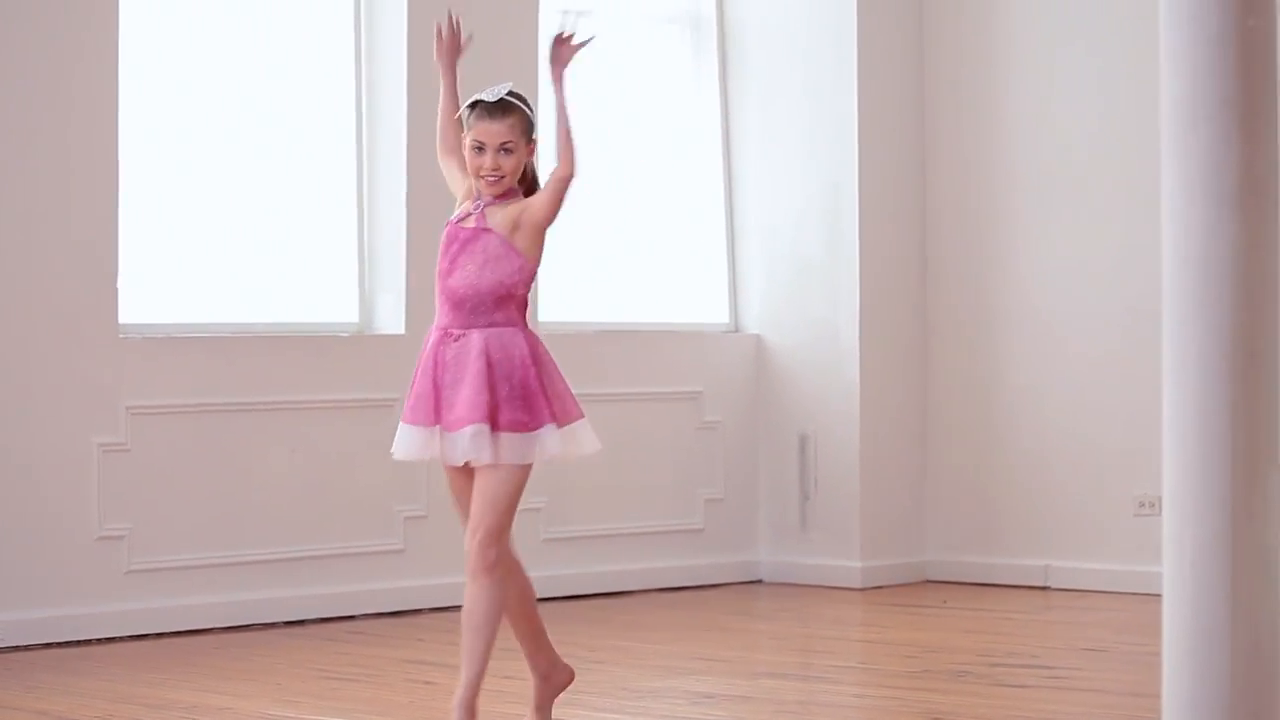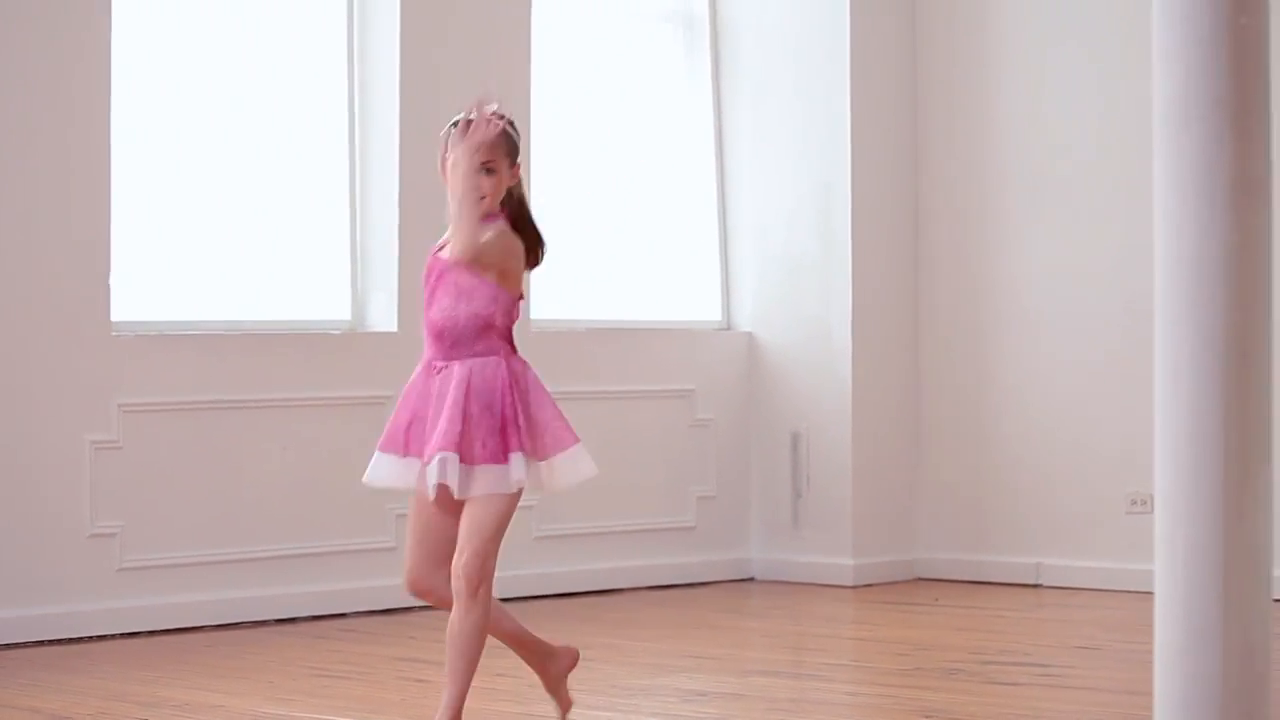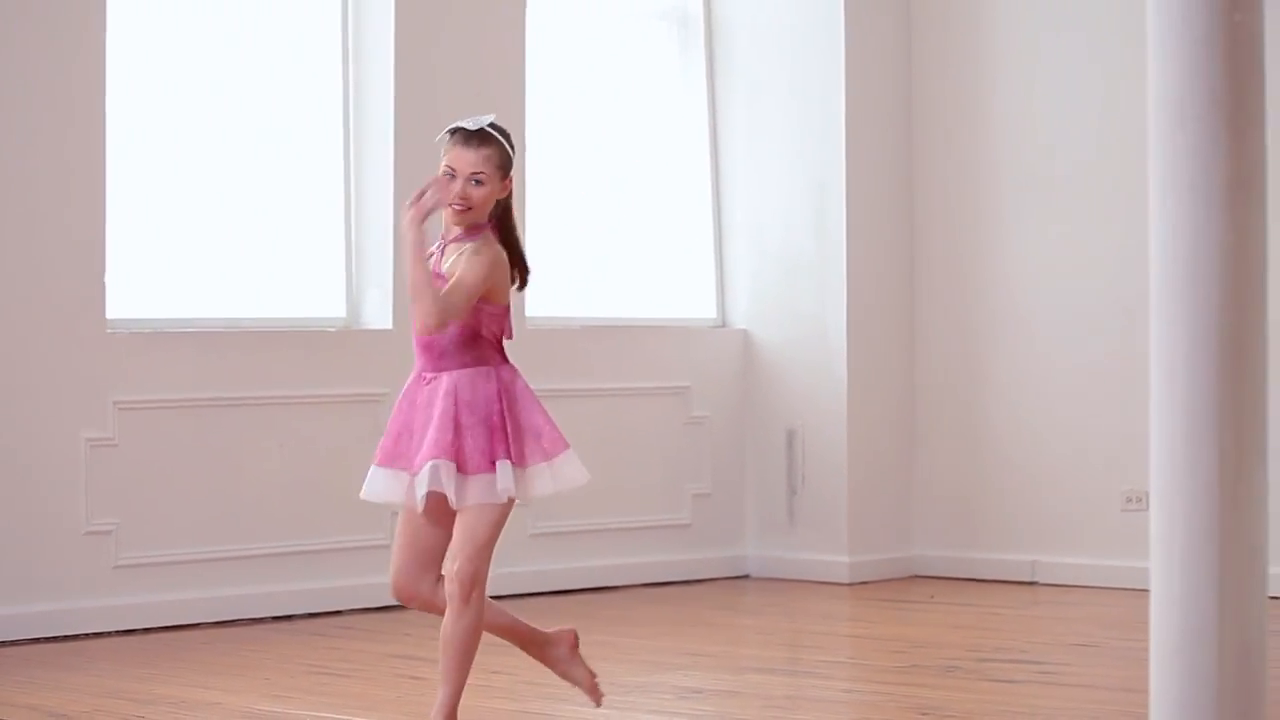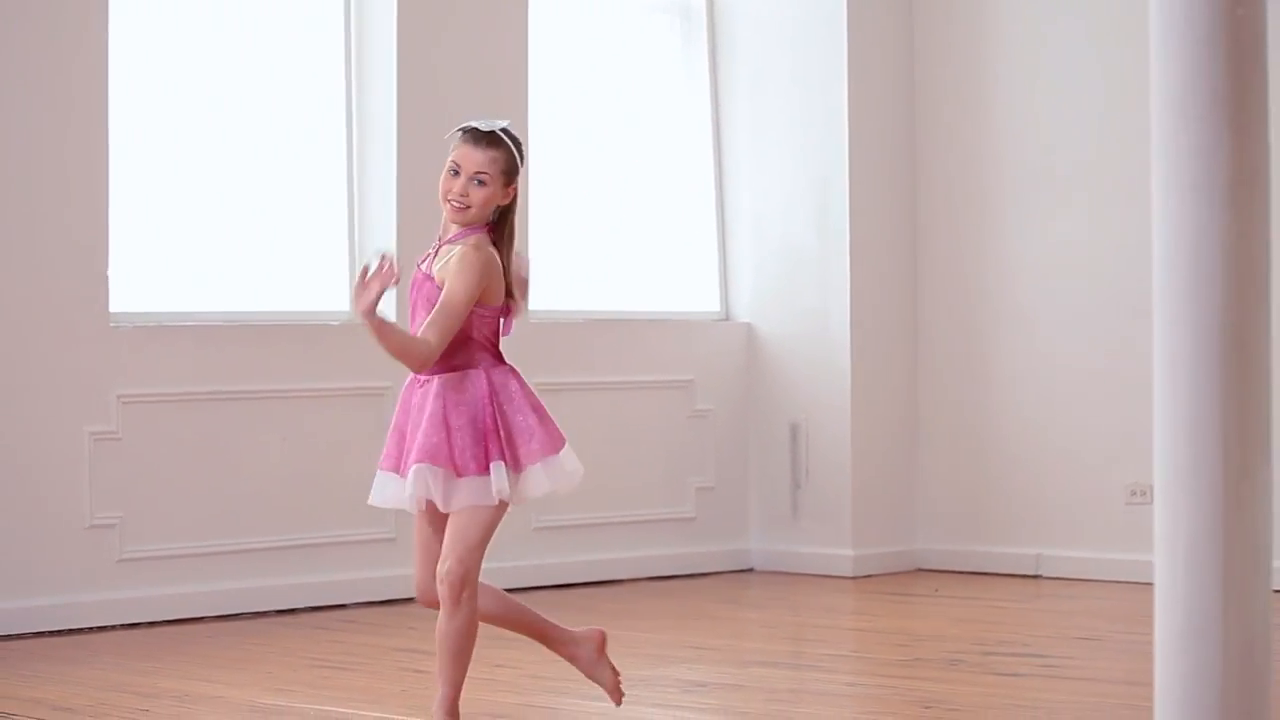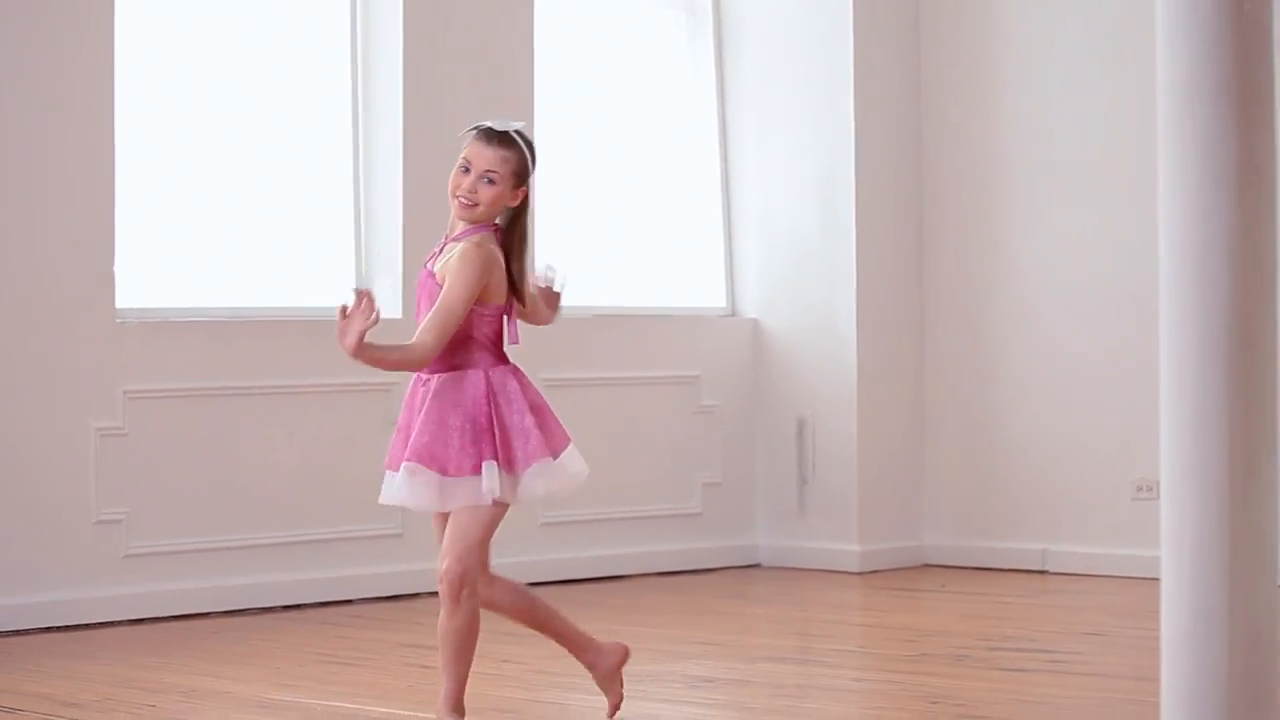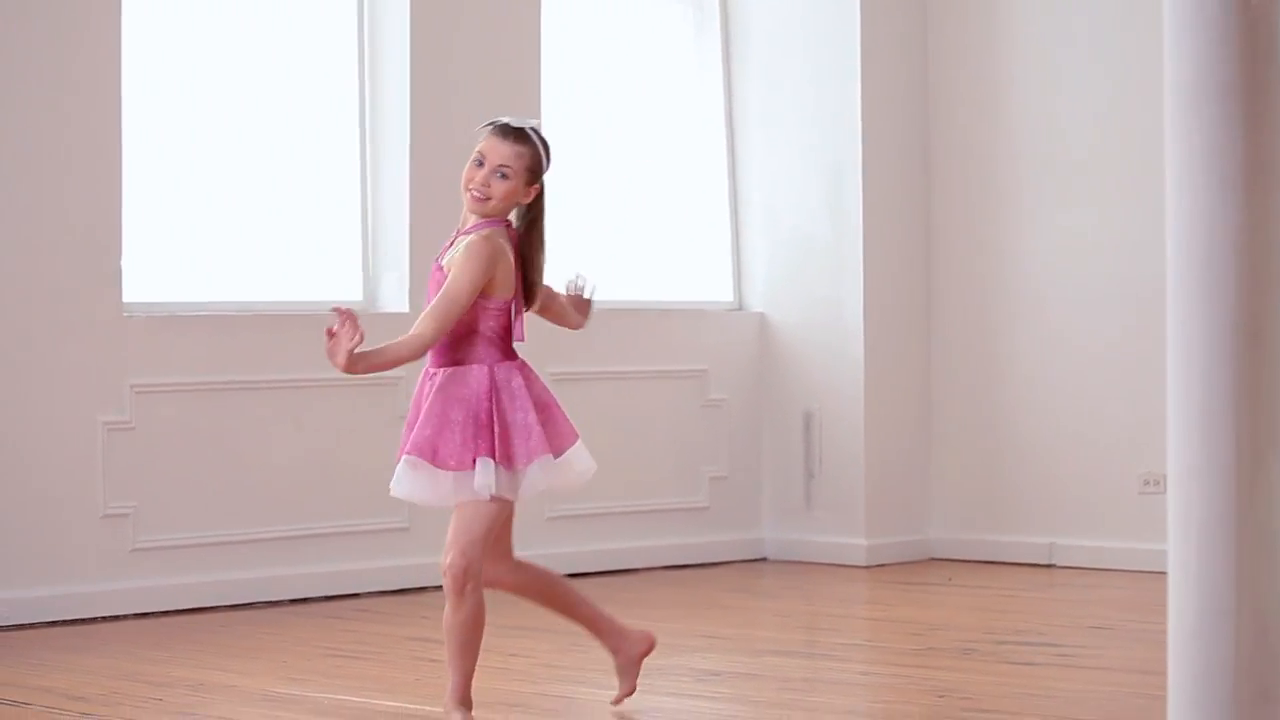
dt=0.1s
person 1, frame 1
left shoulder: (529, 214)
right shoulder: (467, 198)
left elbow: (564, 176)
right elbow: (447, 135)
left wrist: (559, 82)
right wrist: (448, 66)
left hip: (506, 376)
right hip: (452, 375)
left knee: (484, 547)
right knee: (486, 544)
person 1, frame 2
left shoulder: (502, 240)
right shoulder: (462, 230)
left elbow: (471, 253)
left wrist: (482, 146)
left hip: (493, 409)
right hip: (442, 406)
left knee: (470, 572)
right knee: (425, 576)
right ankle: (546, 656)
person 1, frame 3
left shoulder: (483, 257)
right shoulder: (450, 245)
left elbow: (430, 320)
left wrist: (412, 229)
left hip: (483, 418)
right hip: (435, 416)
left knee: (463, 578)
right knee: (410, 584)
right ankle: (549, 644)
person 1, frame 4
left shoulder: (472, 255)
right shoulder: (454, 246)
left elbow: (424, 350)
right elbow: (509, 300)
left wrist: (371, 315)
left hip: (481, 417)
right hip: (438, 417)
left knee: (453, 577)
right knee: (432, 587)
right ankle: (576, 645)
person 1, frame 5
left shoulder: (474, 254)
right shoulder: (470, 247)
left elbow: (422, 352)
right elbow: (539, 313)
left wrist: (360, 349)
right wrist: (542, 295)
left hip: (480, 416)
right hip: (442, 416)
left knee: (454, 574)
right knee: (468, 577)
right ankle: (593, 651)
person 1, frame 6
left shoulder: (483, 246)
right shoulder: (501, 245)
left elbow: (427, 336)
right elbow: (573, 318)
right wrist: (566, 300)
left hip: (488, 410)
right hip: (458, 408)
left knee: (459, 568)
right knee: (497, 568)
right ankle: (622, 639)
